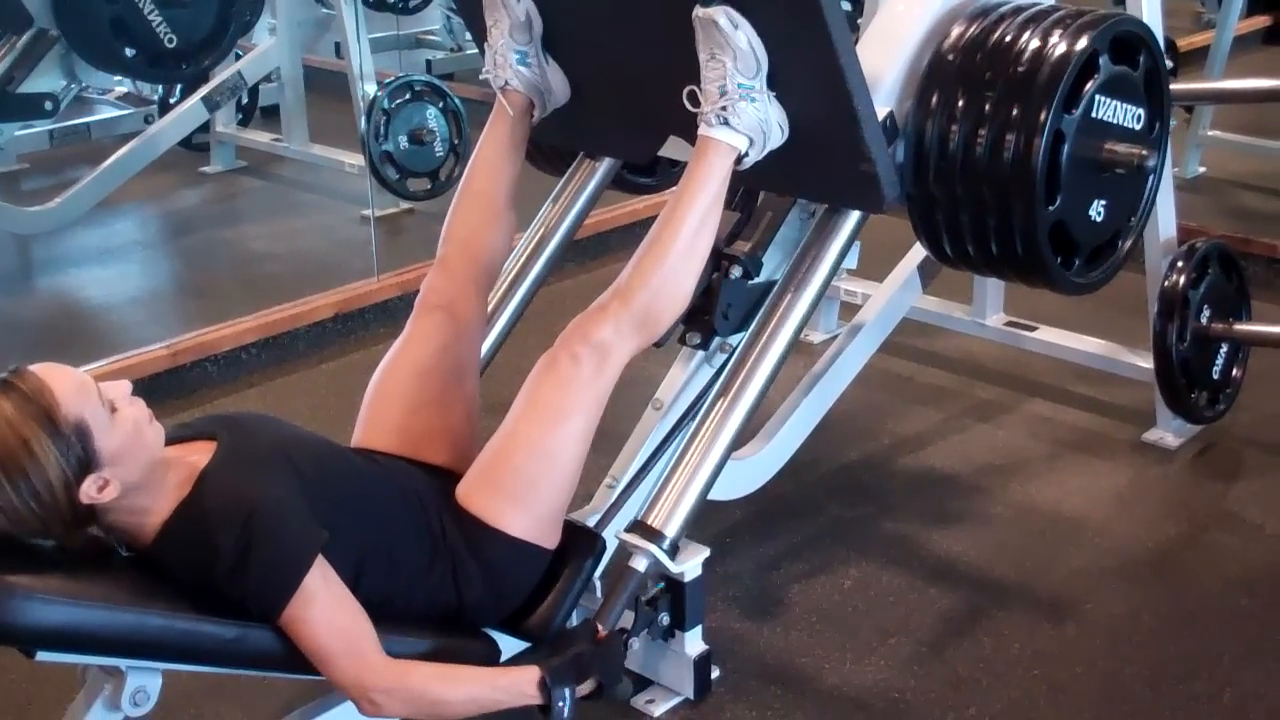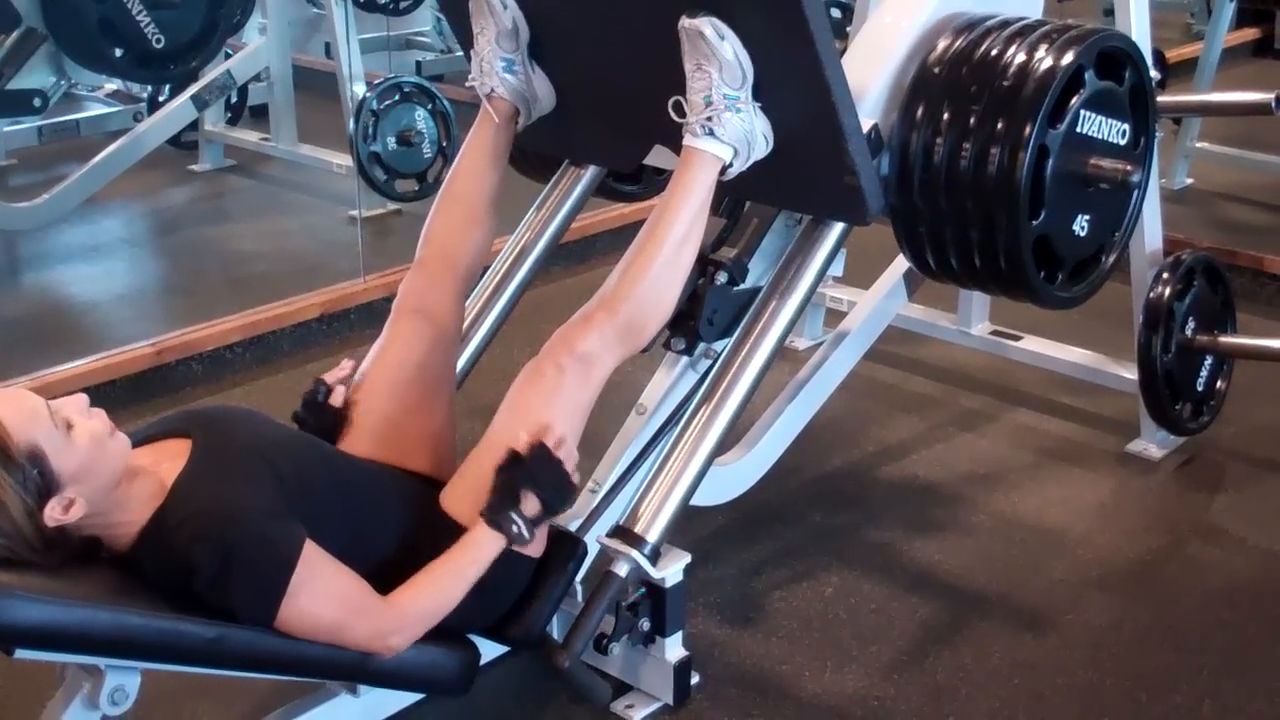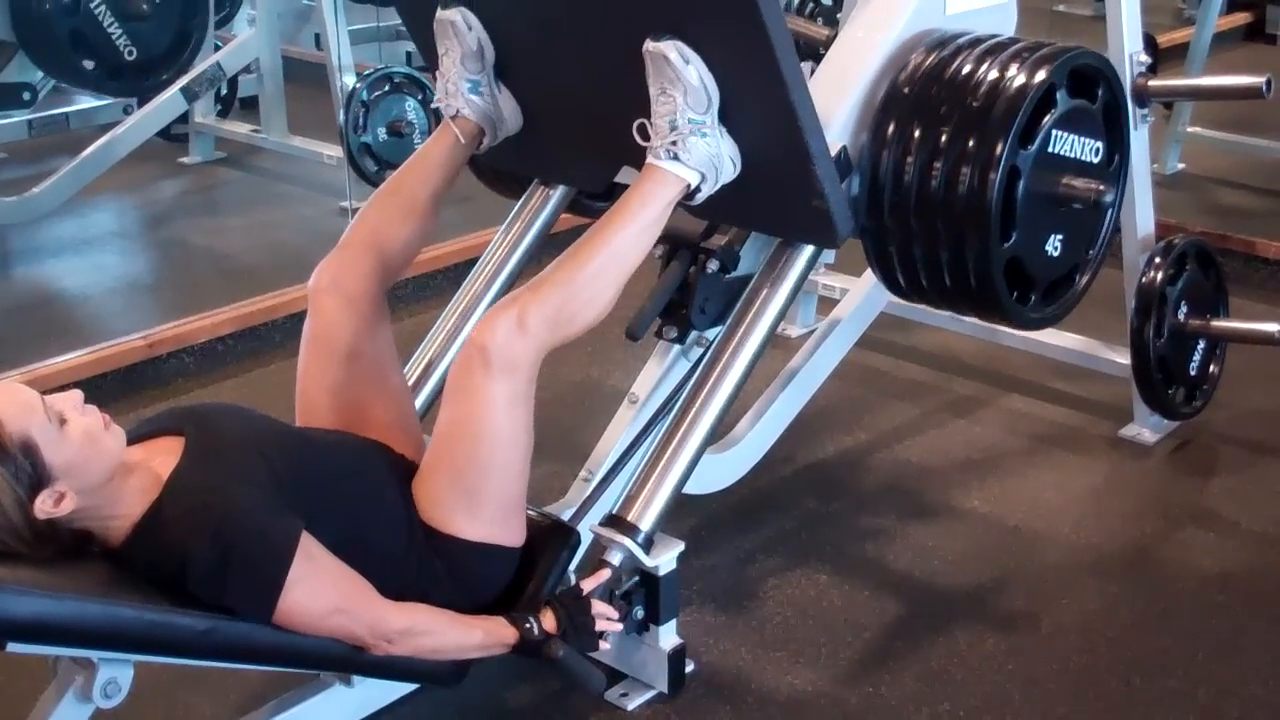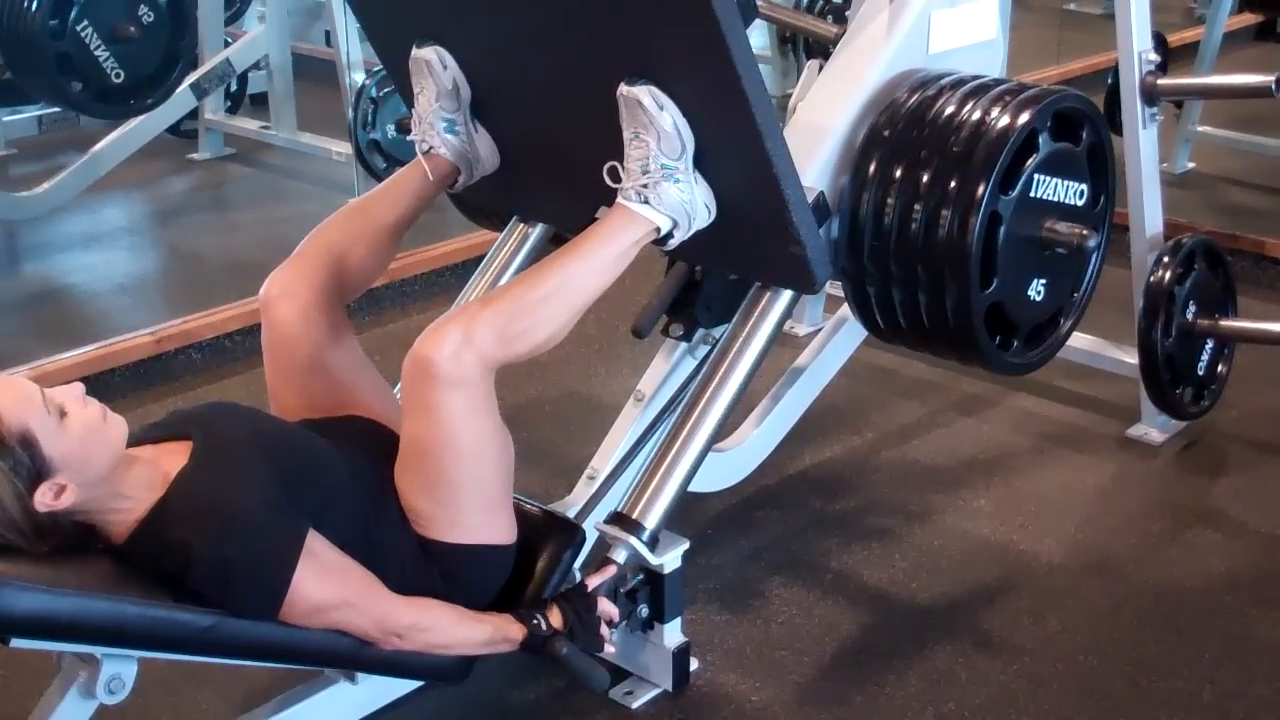
dt=1s
person 1, frame 1
left shoulder: (158, 472)
right shoulder: (243, 525)
left hip: (400, 491)
right hip: (469, 559)
left knee: (451, 294)
right knee: (597, 339)
left ankle: (518, 94)
right ankle: (726, 134)
person 1, frame 2
left shoulder: (135, 466)
right shoulder: (217, 535)
right elbow: (382, 630)
left wrist: (312, 426)
right wrist: (511, 520)
left hip: (387, 495)
right hip: (442, 552)
left knee: (429, 294)
right knee: (582, 346)
left ankle: (504, 97)
right ankle: (714, 140)
person 1, frame 3
left shoulder: (129, 465)
right shoulder: (212, 529)
right elbow: (382, 629)
right wrist: (539, 629)
left hip: (373, 481)
right hip: (439, 559)
left knee: (341, 284)
right knee: (502, 338)
left ankle: (469, 120)
right ankle: (679, 164)
person 1, frame 4
left shoulder: (127, 468)
right shoulder: (219, 529)
right elbow: (388, 624)
right wrist: (544, 627)
right hip: (442, 561)
left knee: (293, 295)
right knee: (448, 353)
left ankle: (444, 157)
right ankle: (651, 207)
